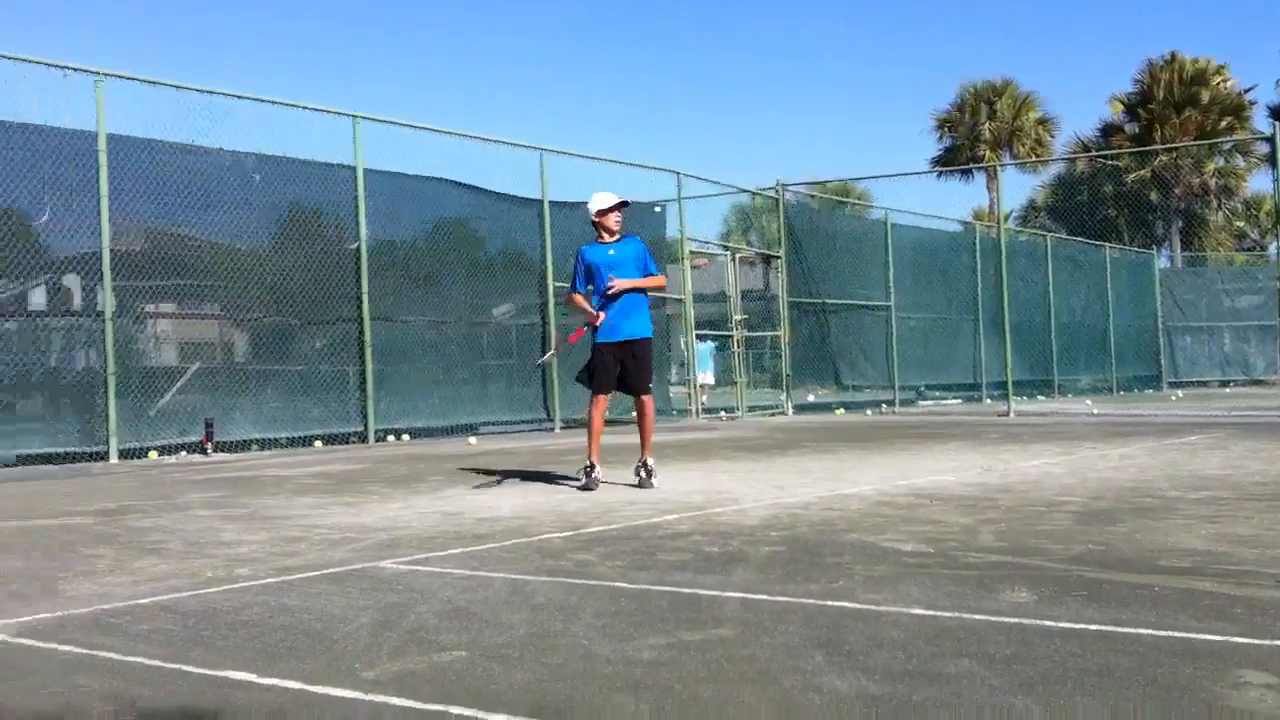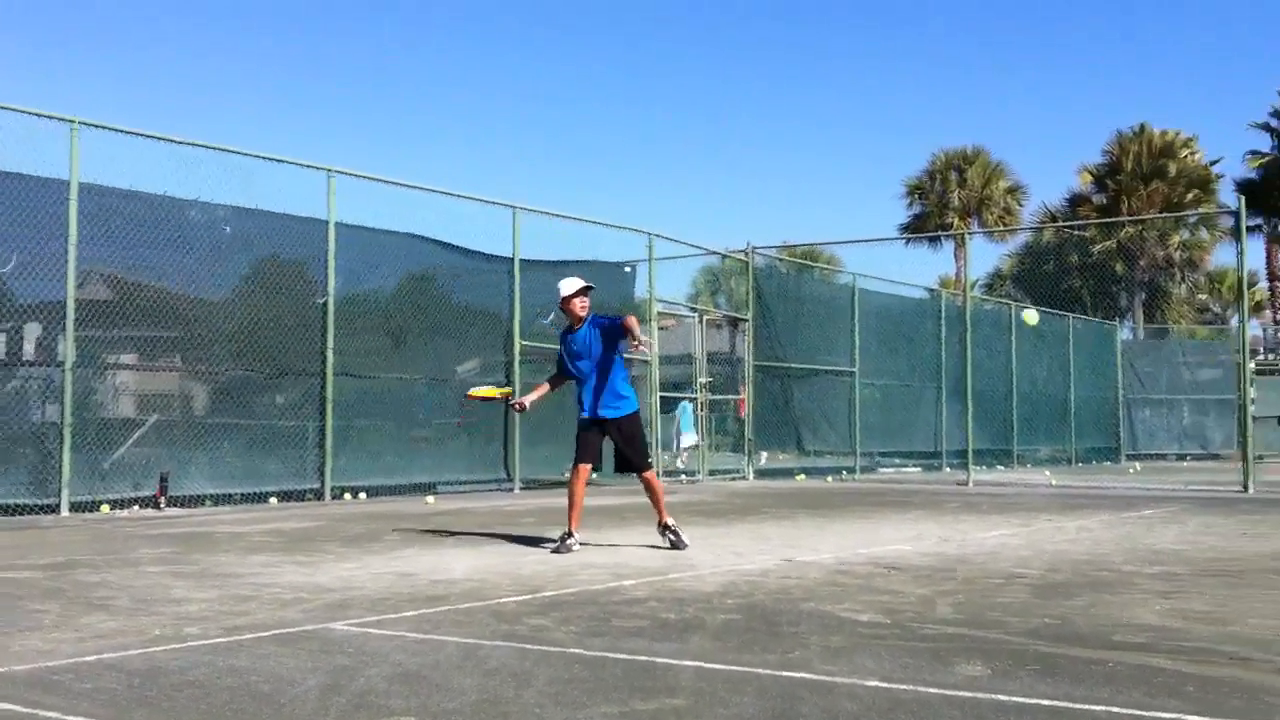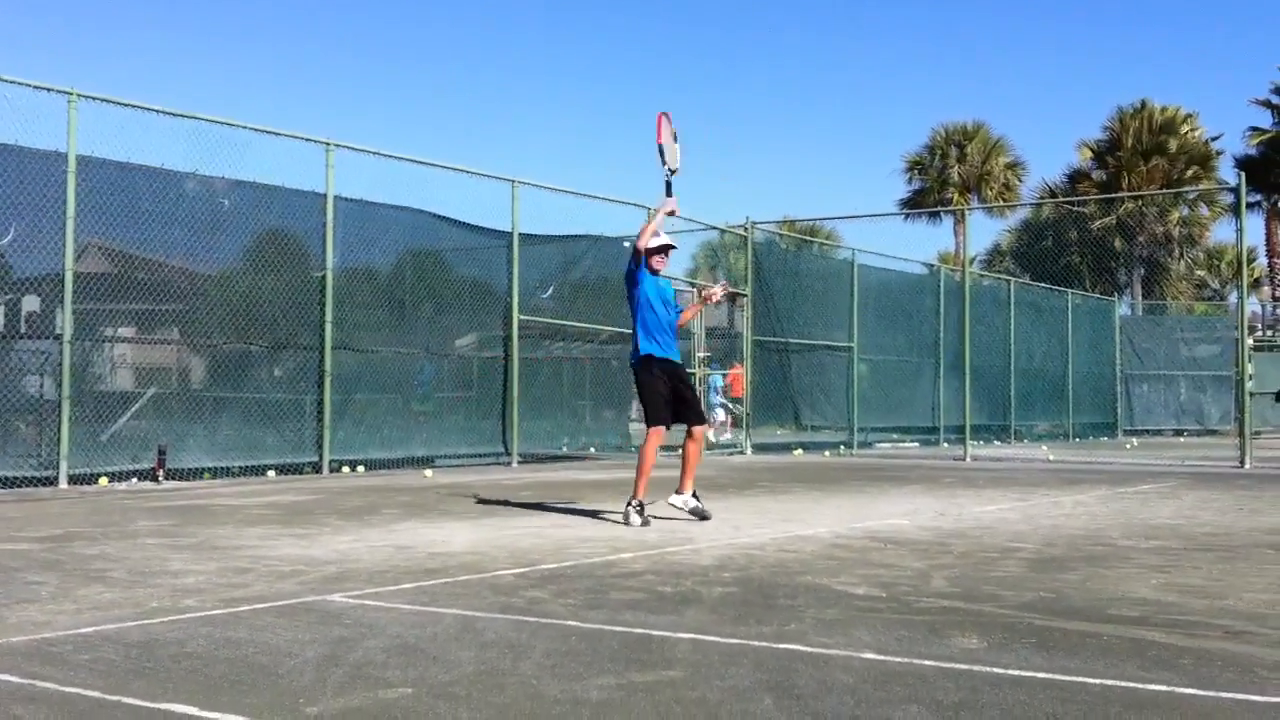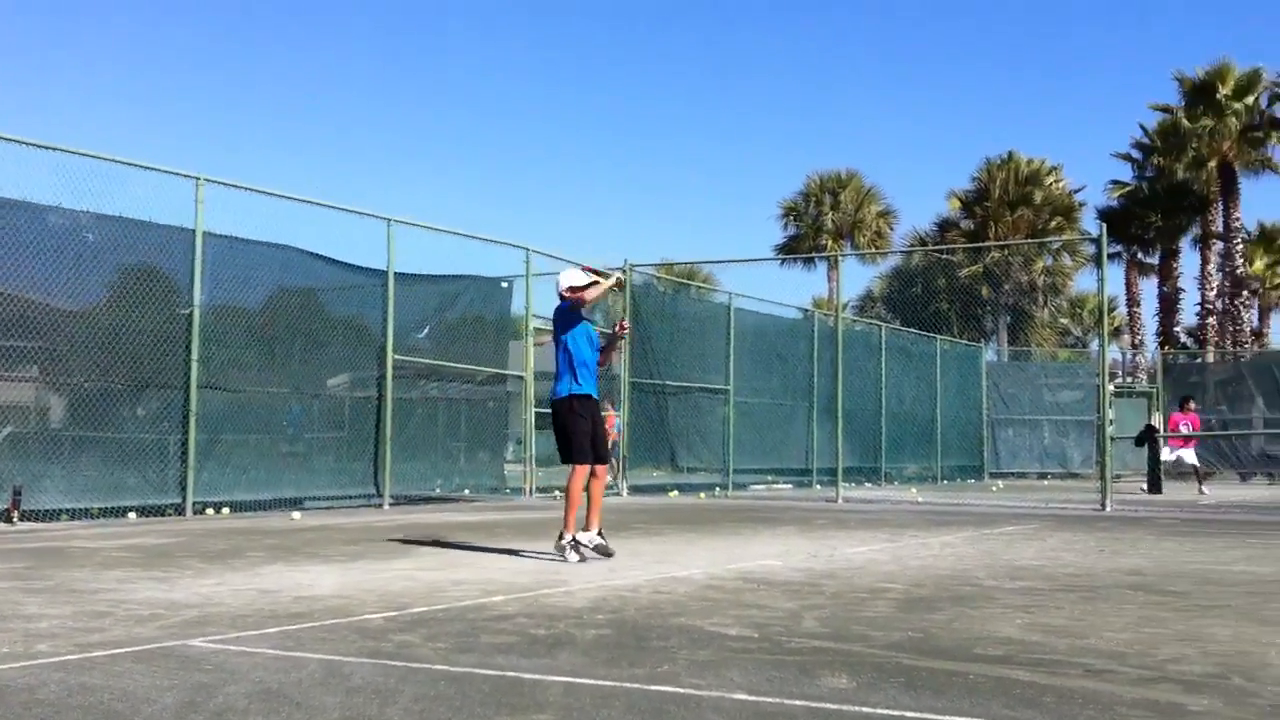
dt=0.5s
person 1, frame 1
left shoulder: (635, 244)
right shoulder: (586, 253)
left elbow: (660, 280)
right elbow: (574, 294)
left wrist: (628, 283)
right wrist: (589, 311)
left hip: (638, 334)
right hip: (605, 335)
left knee: (644, 397)
right knee: (600, 398)
left ankle: (645, 462)
right ankle: (592, 464)
person 1, frame 2
left shoulder: (601, 324)
right shoulder: (566, 338)
left elbow: (630, 320)
right elbow: (562, 377)
left wrist: (635, 336)
right wrist: (530, 396)
left hip: (624, 410)
right hip: (591, 414)
left knee: (647, 473)
right knee: (581, 468)
left ankle: (666, 523)
right ankle: (571, 533)
person 1, frame 3
left shoulder: (664, 286)
right shoulder: (638, 275)
right elbow: (640, 245)
left wrist: (703, 301)
right wrist: (660, 213)
left hip: (672, 363)
right hip: (649, 360)
left knee: (698, 427)
right knee: (656, 429)
left ankle: (685, 493)
right ankle: (636, 502)
person 1, frame 4
left shoulder: (585, 324)
right shoulder: (564, 312)
left elbow: (600, 359)
right elbow: (588, 297)
left wrist: (616, 336)
right wrist: (611, 281)
left hip: (588, 400)
right hip: (569, 399)
left knee: (601, 466)
right knee: (582, 467)
left ankle: (591, 531)
right ankle: (566, 537)
